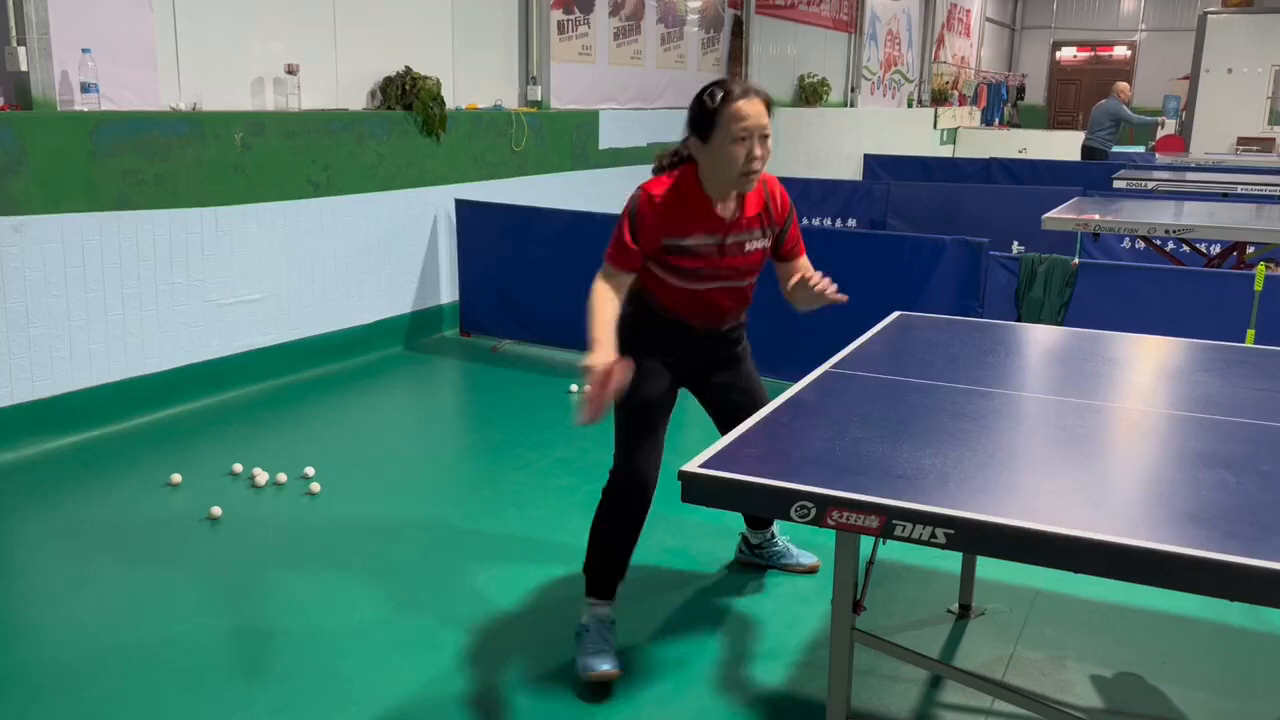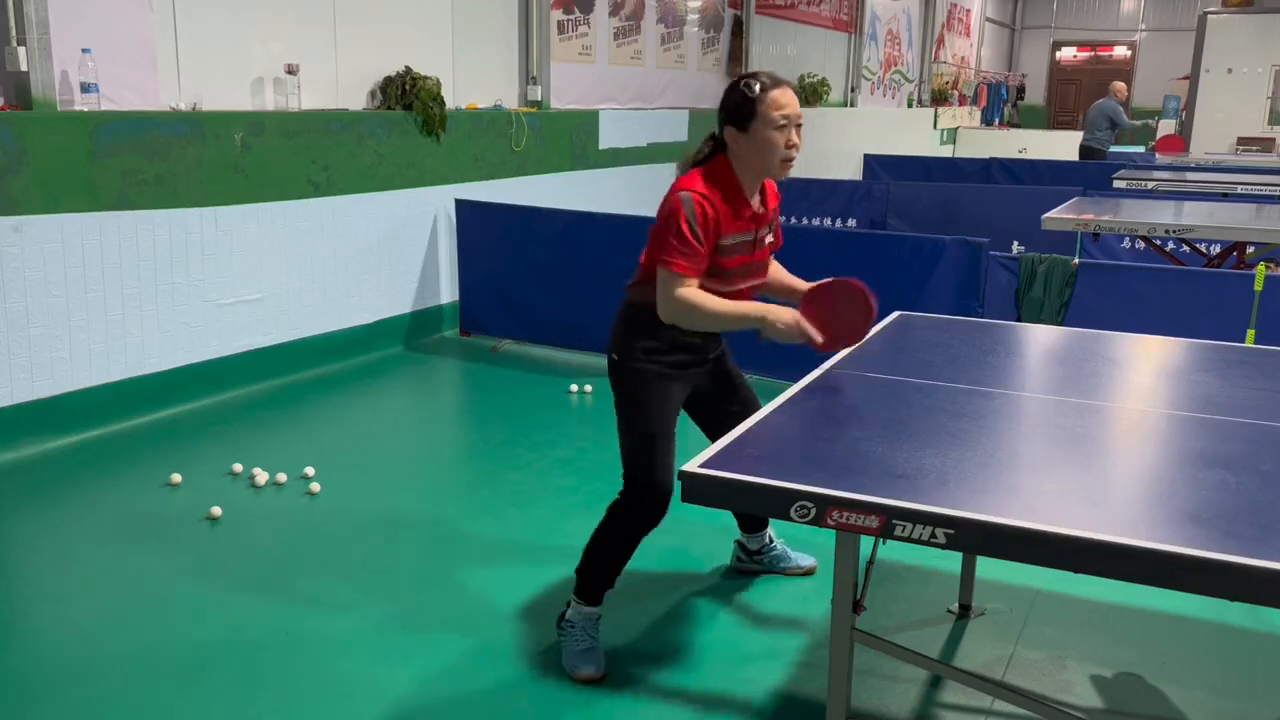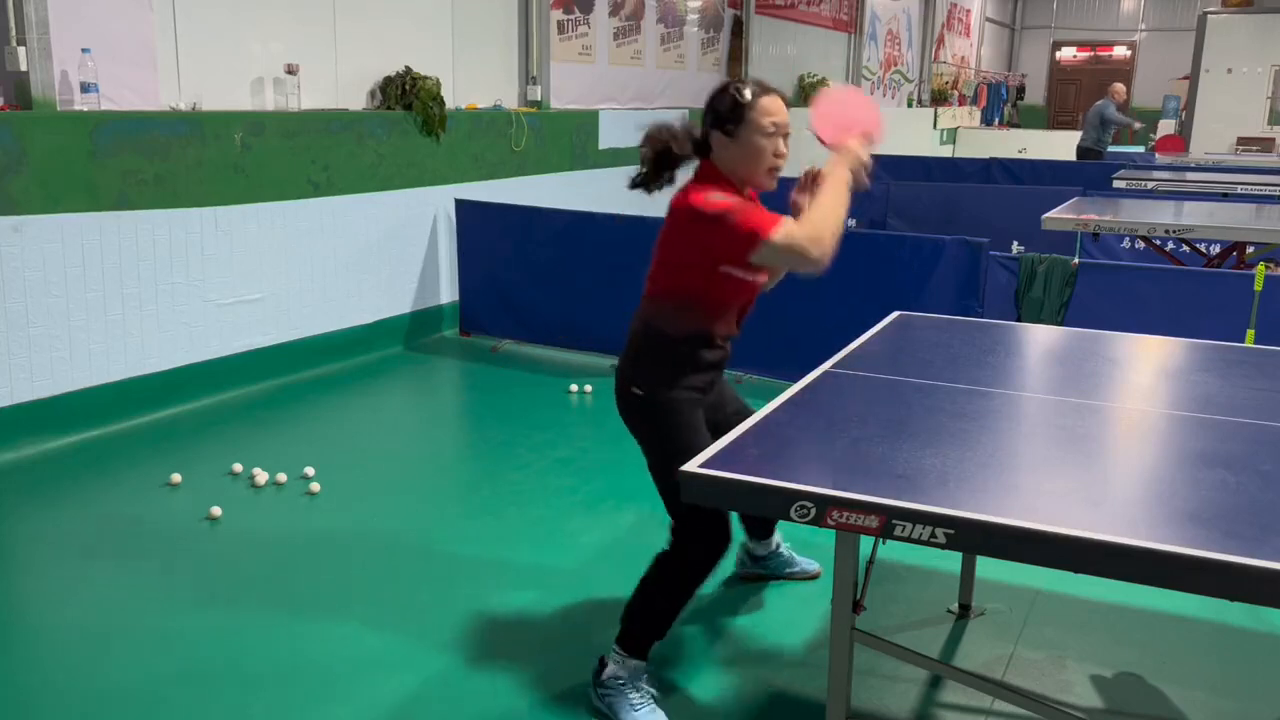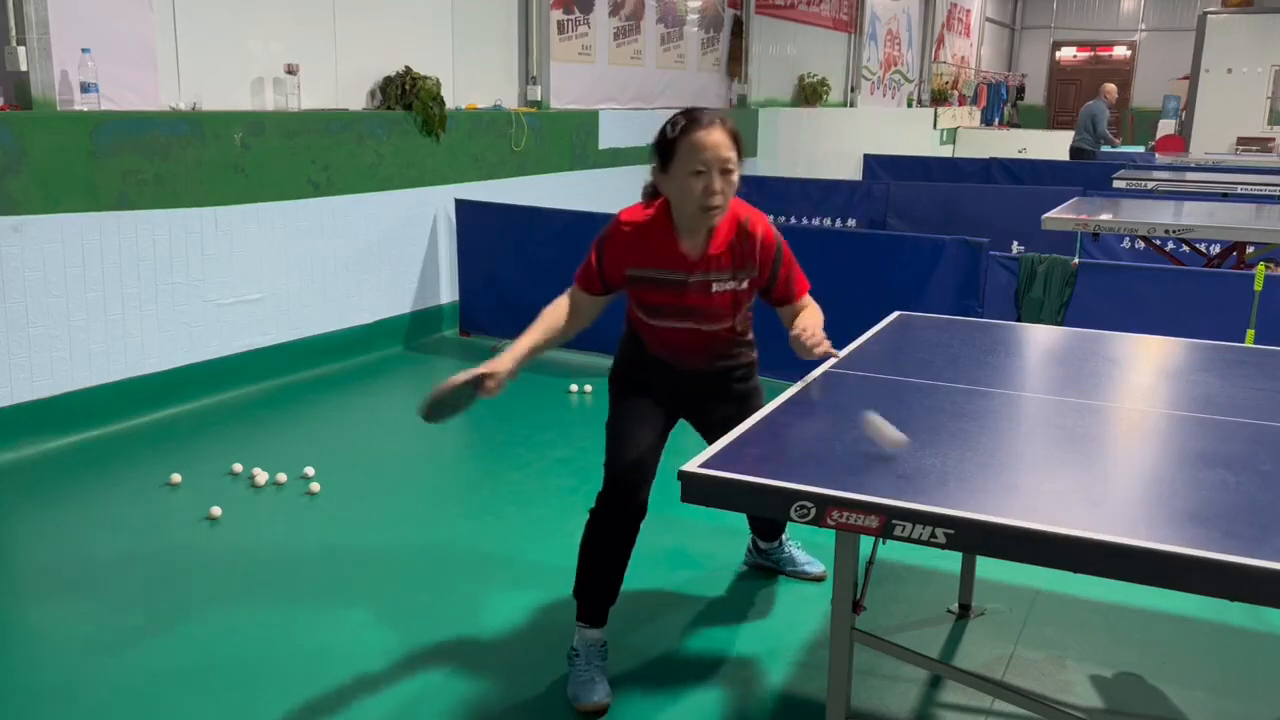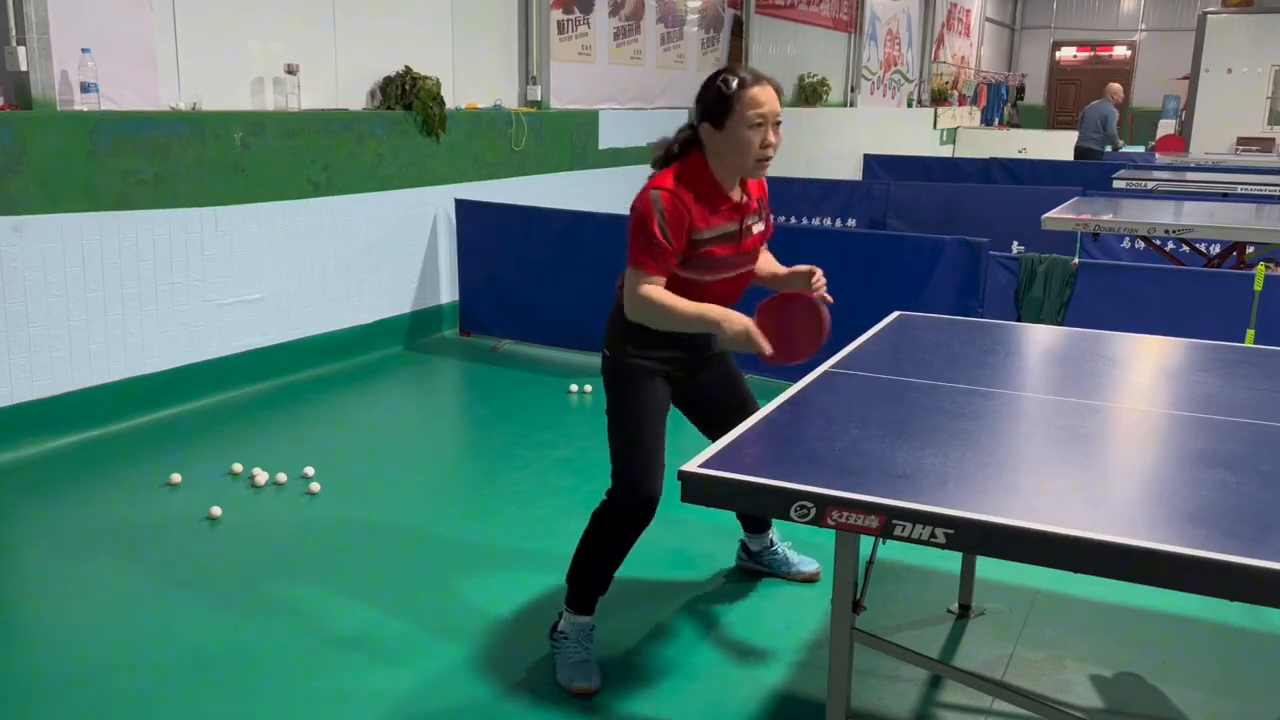
dt=1s
person 1, frame 1
left shoulder: (772, 199)
right shoulder: (657, 200)
left elbow: (795, 272)
right elbow: (611, 285)
left wrist: (806, 285)
right wrist: (603, 347)
left hip: (724, 343)
right hip: (652, 344)
right knee: (635, 475)
left ankle: (759, 538)
right ankle: (596, 618)
person 1, frame 2
left shoulder: (767, 194)
right shoulder: (694, 200)
right elbow: (671, 303)
left wrist: (806, 292)
right wrist: (761, 318)
left hip: (707, 348)
right hip: (649, 352)
right knee: (649, 494)
left ankle: (754, 545)
right ankle: (581, 615)
person 1, frame 3
left shoulder: (729, 198)
right shoulder: (711, 207)
left elbow: (759, 273)
right elbow: (812, 249)
left wrist: (806, 198)
right wrist: (844, 174)
left hip: (694, 375)
right hip: (660, 383)
right knee: (702, 535)
left ankle: (761, 549)
person 1, frame 4
left shoulder: (758, 235)
right shoulder: (627, 233)
left elbow: (800, 305)
right elbow: (577, 305)
left wrist: (809, 335)
right wrist: (510, 358)
left hip: (727, 377)
right hip: (647, 378)
right knee: (623, 503)
left ankle: (771, 546)
right ankle: (588, 642)
person 1, frame 5
left shoulder: (755, 187)
right shoulder: (668, 196)
right elbow: (640, 295)
left wrist: (791, 278)
right wrist: (715, 318)
left hip: (710, 350)
right hip: (646, 353)
right knee: (635, 493)
left ankle: (758, 545)
right ankle: (573, 625)
